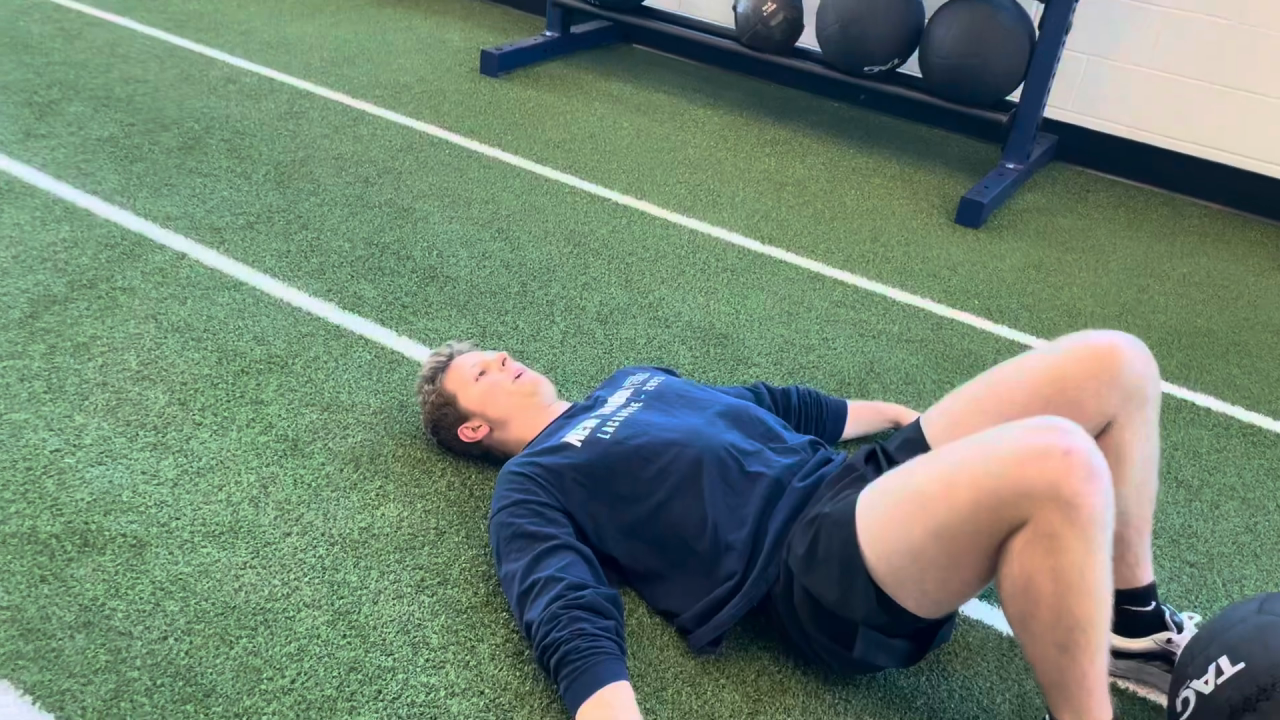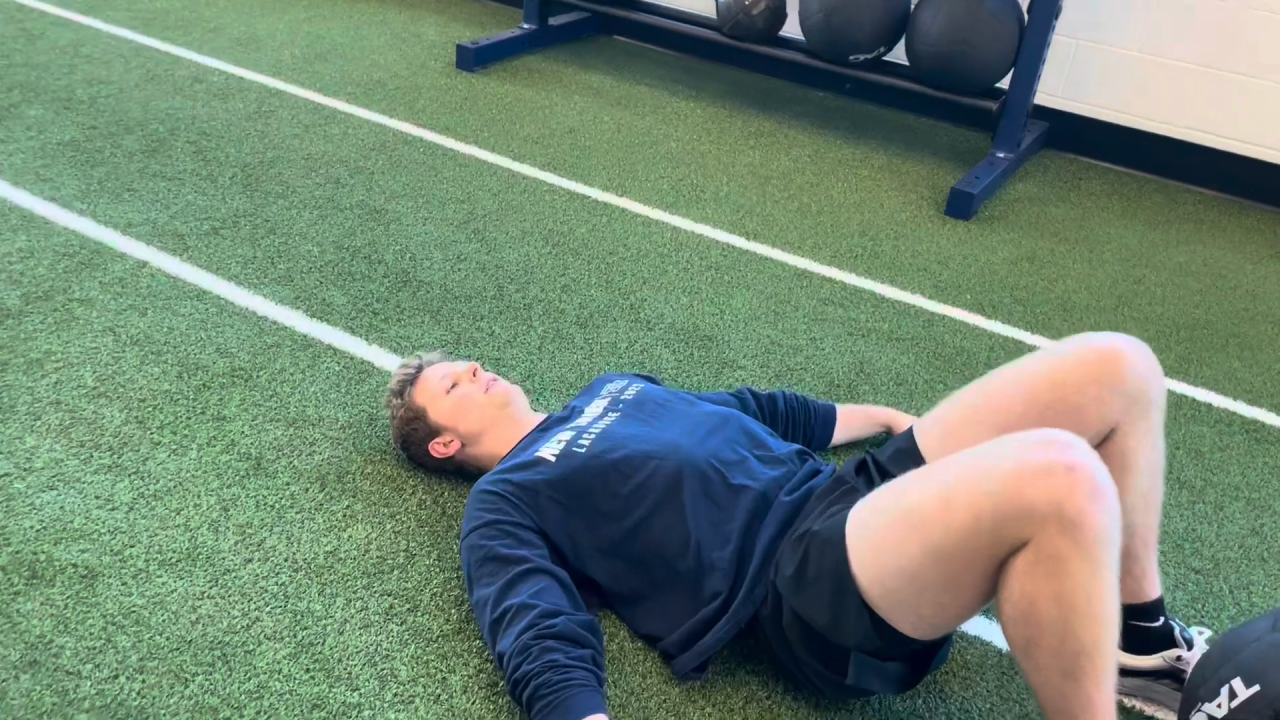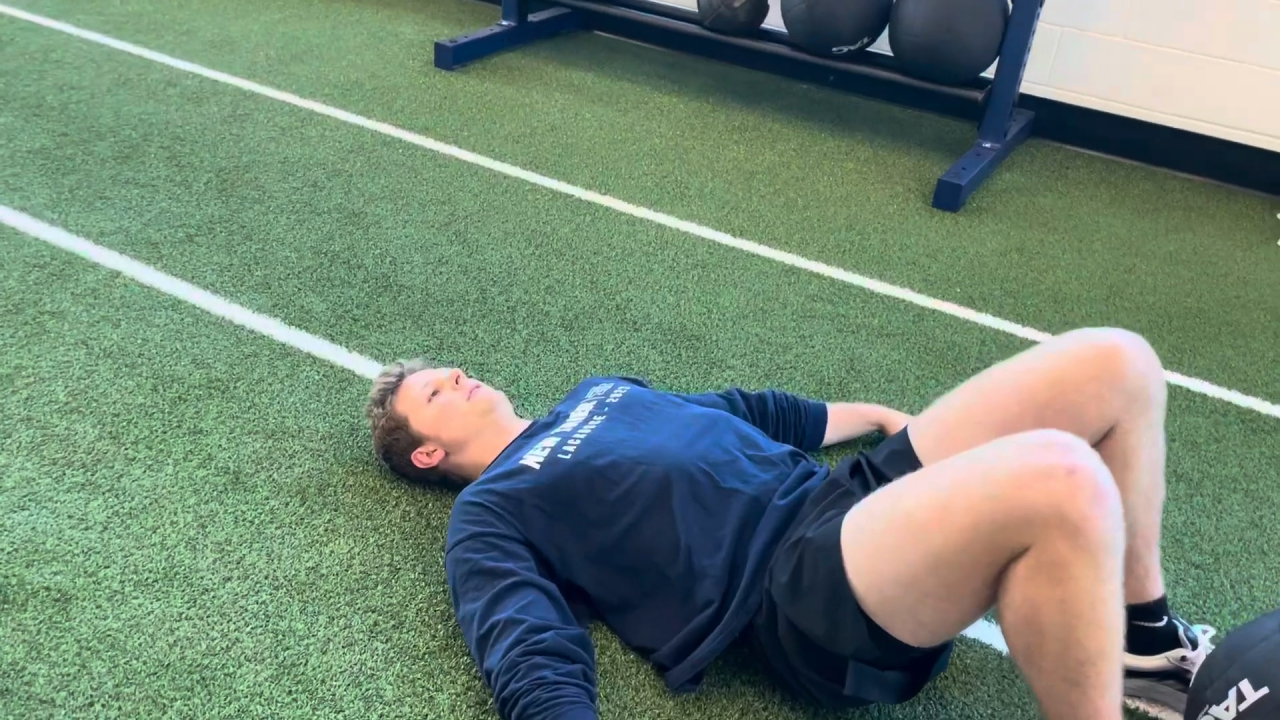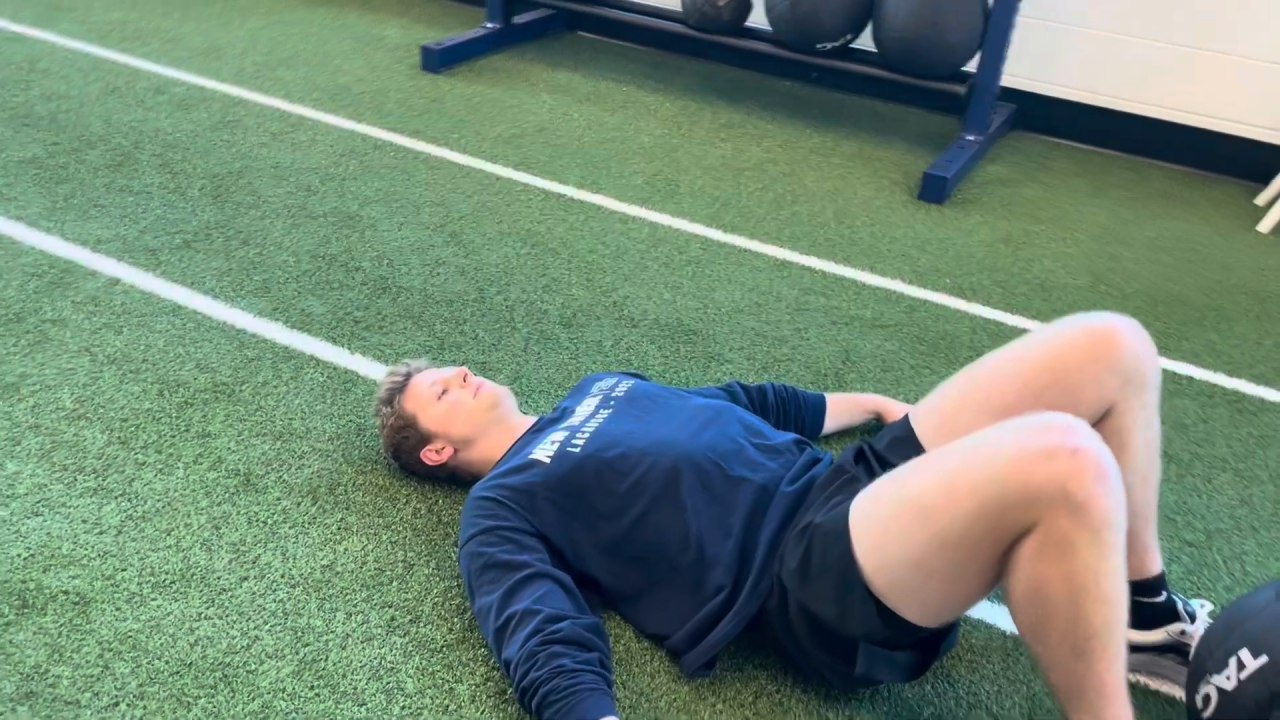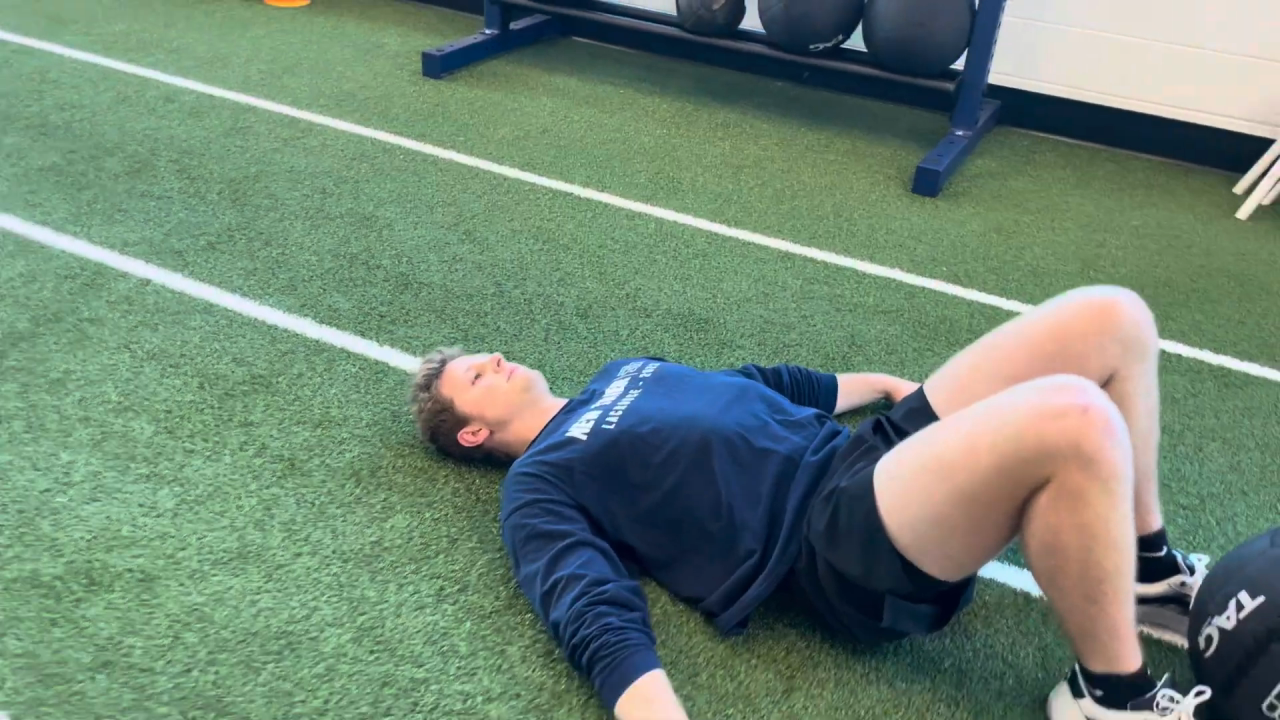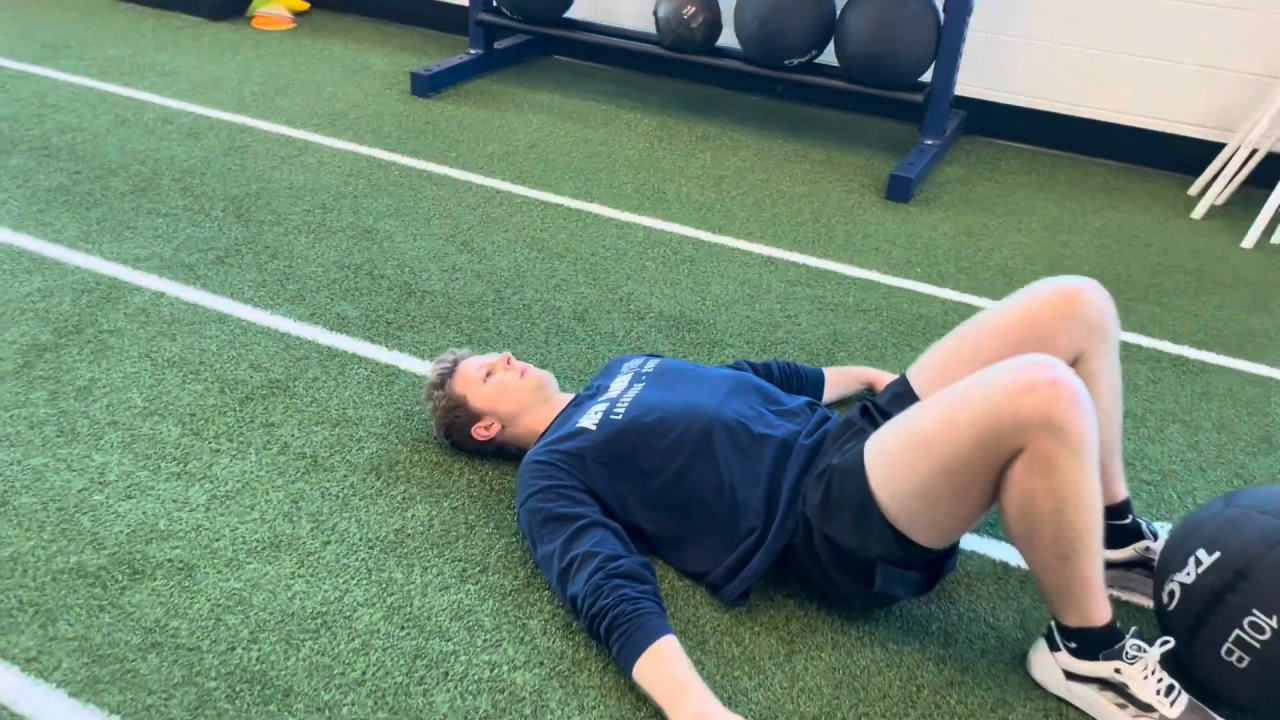
dt=0.3s
person 1, frame 1
left shoulder: (632, 379)
right shoulder: (530, 486)
right elbow: (574, 628)
left wrist: (897, 411)
left hip: (853, 478)
right hip: (815, 563)
left knee: (1113, 362)
right knee: (1057, 463)
left ankle: (1131, 624)
person 1, frame 2
left shoulder: (612, 388)
right shoulder: (504, 507)
right elbow: (550, 653)
left wrist: (888, 417)
left hip: (847, 492)
right hip: (806, 581)
left knee: (1115, 368)
right knee: (1059, 482)
left ankle: (1140, 639)
person 1, frame 3
left shoulder: (596, 391)
right shoulder: (488, 515)
left wrist: (878, 414)
left hip: (843, 494)
right hip: (799, 588)
left knee: (1115, 365)
right knee: (1060, 486)
left ankle: (1143, 642)
person 1, frame 4
left shoulder: (600, 387)
right shoulder: (501, 509)
left wrist: (871, 403)
left hip: (845, 481)
right hip: (810, 576)
left knee: (1109, 347)
right knee: (1064, 463)
left ankle: (1144, 618)
person 1, frame 5
left shoulder: (623, 370)
right shoulder: (539, 487)
right elbow: (600, 619)
left wrist: (881, 382)
left hip: (864, 452)
right hip: (838, 541)
left knee: (1110, 318)
right knee: (1073, 421)
left ankle: (1145, 577)
person 1, frame 6
left shoulder: (621, 371)
right shoulder: (551, 478)
right elbow: (614, 596)
left wrist: (868, 374)
left hip: (851, 437)
right hip: (833, 517)
left knee: (1075, 305)
right knee: (1044, 397)
left ankle: (1116, 540)
right ankle: (1086, 653)
